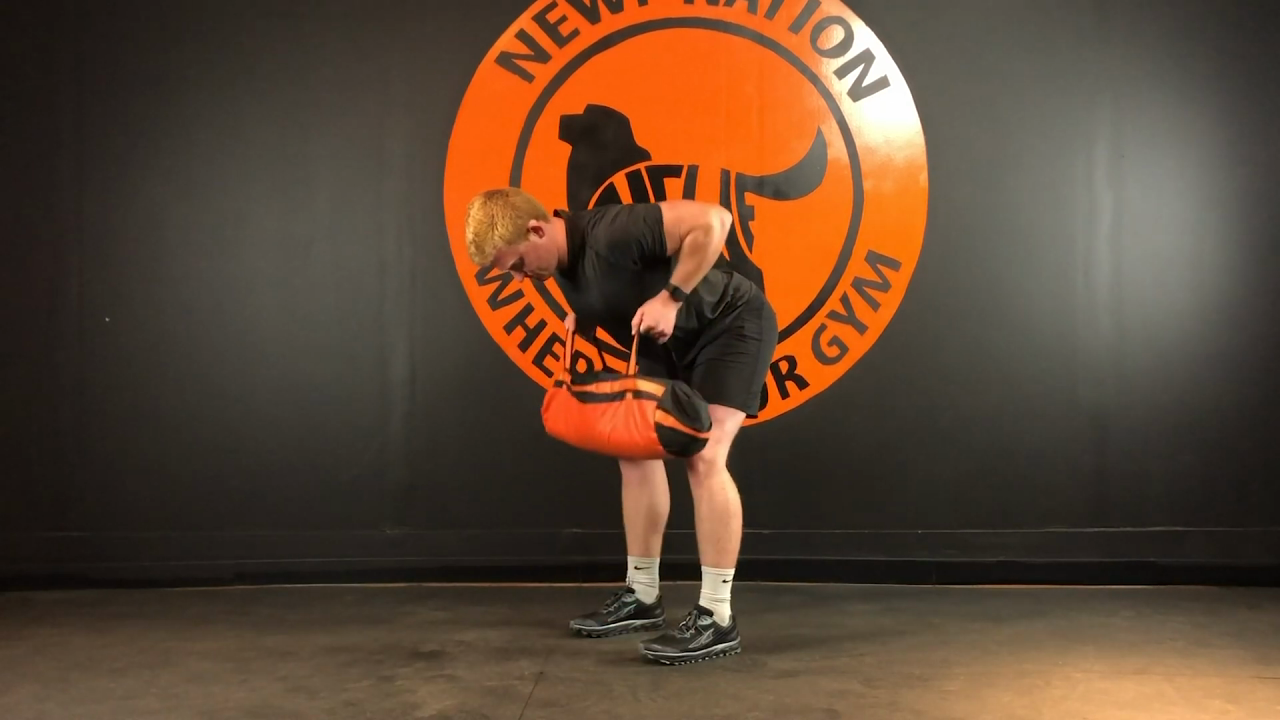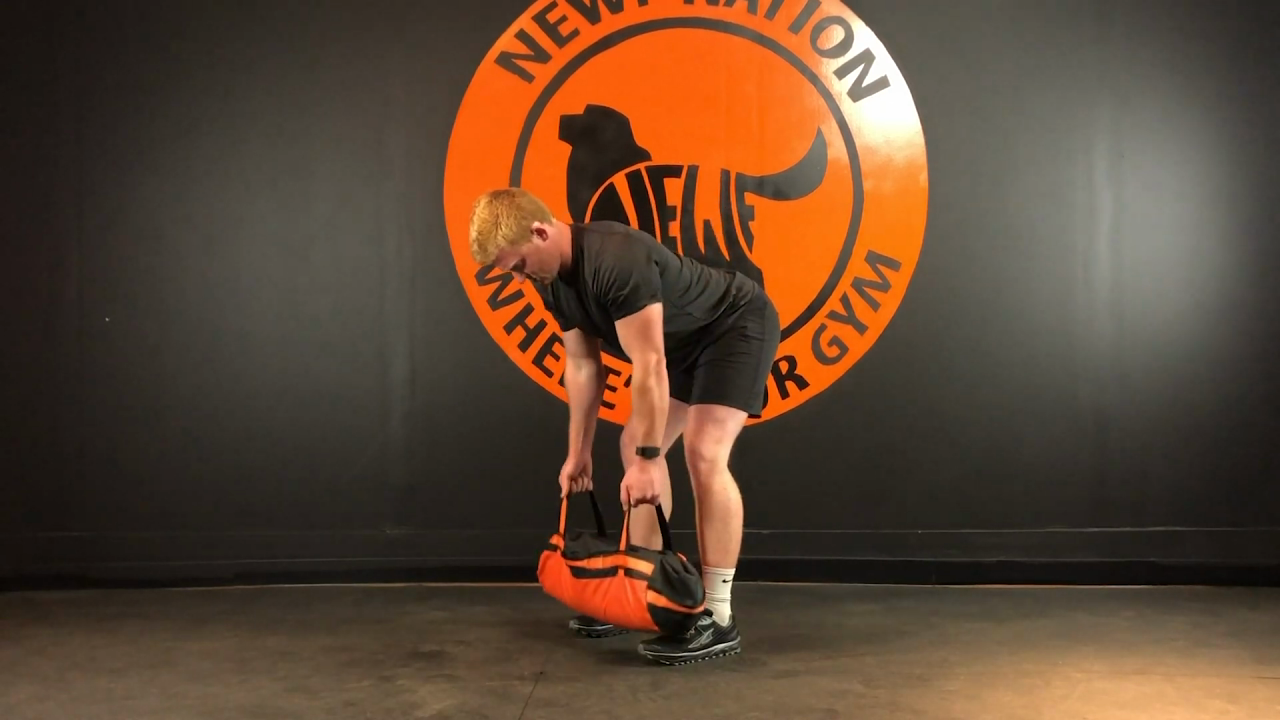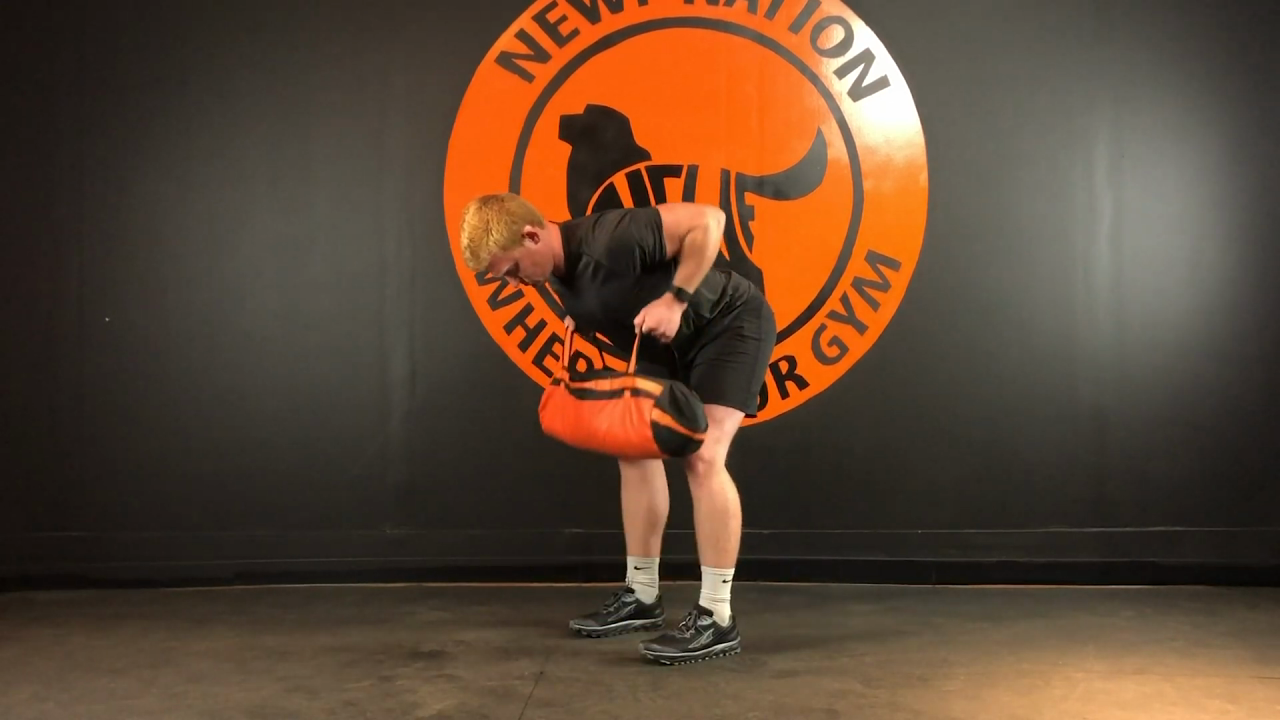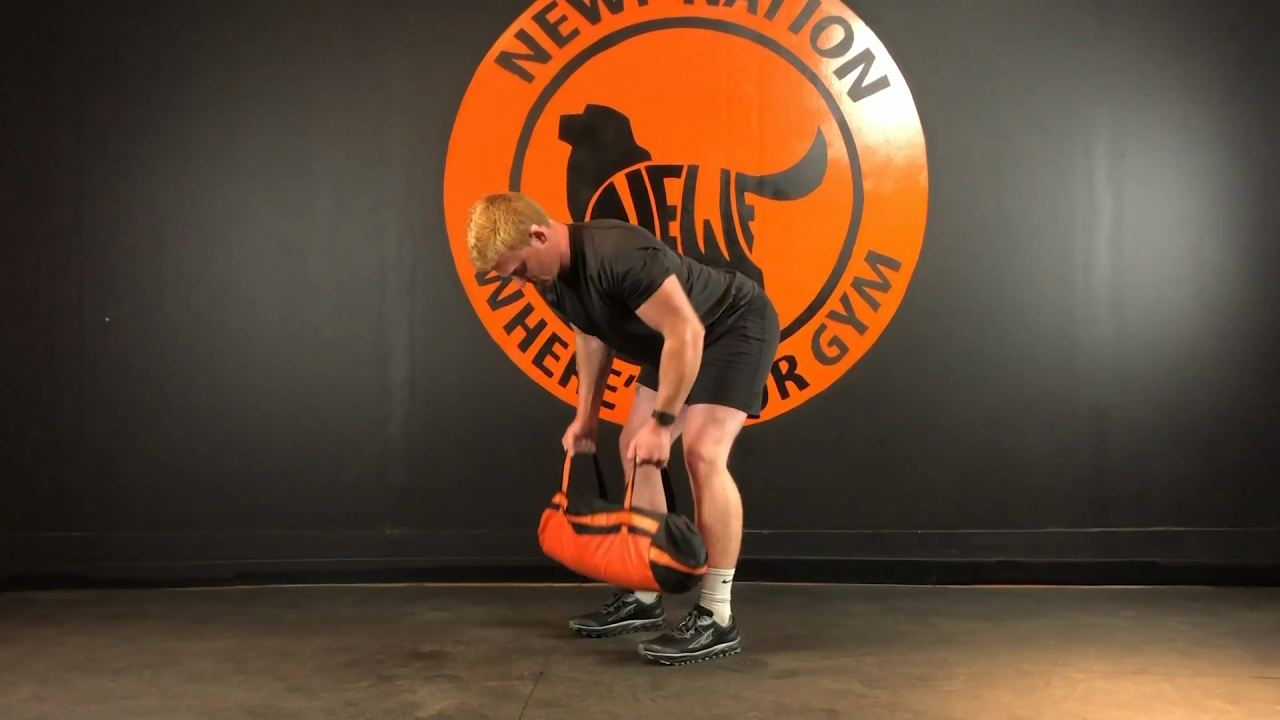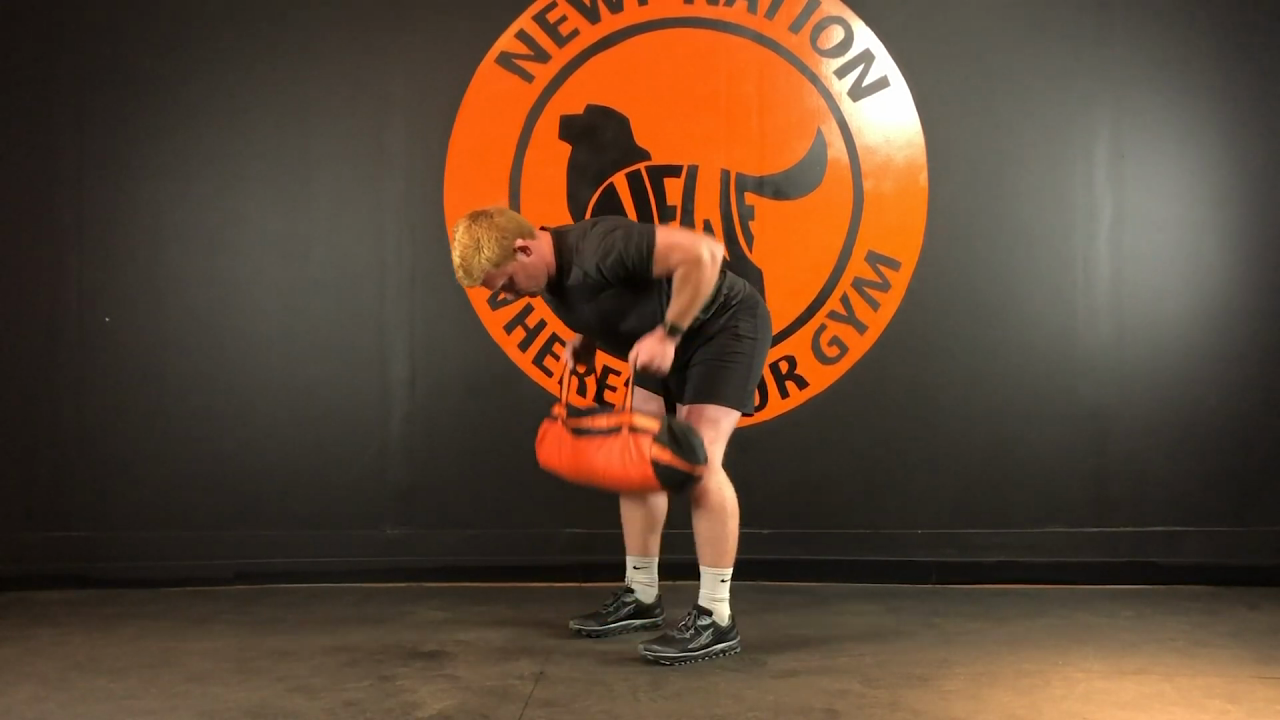
dt=1s
person 1, frame 1
left shoulder: (611, 233)
right shoulder: (559, 254)
left elbow: (712, 221)
left wrist: (671, 297)
right wrist: (583, 312)
left hip: (733, 324)
right hip: (673, 336)
left knee: (703, 454)
left ankle: (717, 618)
right ankle: (642, 597)
person 1, frame 2
left shoulder: (616, 260)
right shoulder: (554, 280)
left elbow: (648, 365)
right elbow: (582, 364)
left wrist: (646, 459)
right wrist: (578, 452)
left hip: (737, 325)
right hip: (682, 339)
left knee: (704, 455)
right knee: (633, 445)
left ankle: (717, 618)
person 1, frame 3
left shoulder: (608, 240)
right shoulder: (556, 266)
left elbow: (708, 219)
left wrist: (675, 299)
right wrist: (583, 318)
left hip: (731, 324)
right hip: (672, 339)
left knee: (703, 456)
left ankle: (717, 618)
right ankle: (642, 596)
person 1, frame 4
left shoulder: (616, 254)
right shoulder: (554, 281)
left elbow: (687, 334)
right elbow: (594, 336)
left wrist: (662, 424)
right wrist: (586, 415)
left hip: (735, 325)
right hip: (676, 338)
left knee: (703, 455)
right knee: (635, 449)
left ankle: (717, 618)
right ankle: (642, 597)
person 1, frame 5
left shoulder: (598, 250)
right shoulder: (549, 272)
left elbow: (705, 253)
left wrist: (668, 335)
right wrist: (585, 342)
left hip: (727, 324)
right hip: (673, 338)
left knee: (698, 454)
left ankle: (716, 617)
right ankle: (641, 597)
